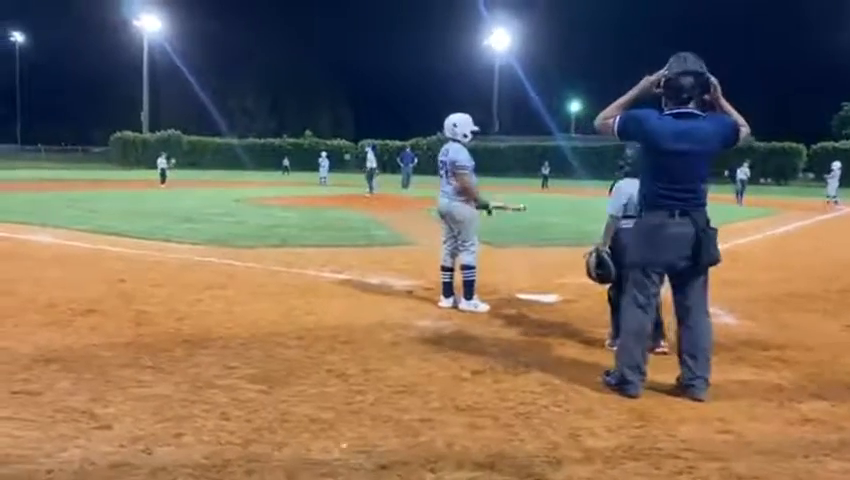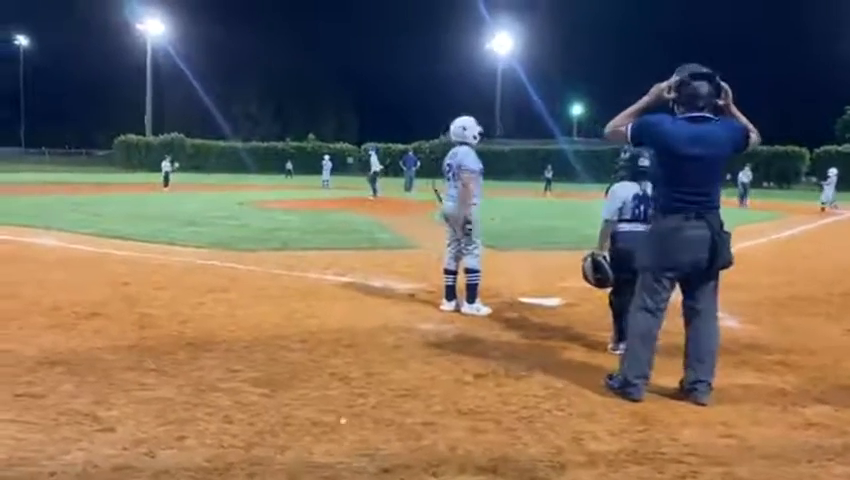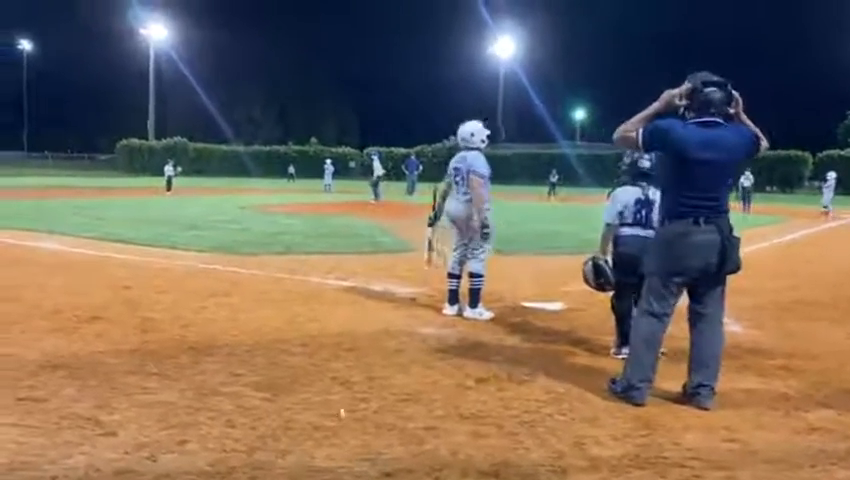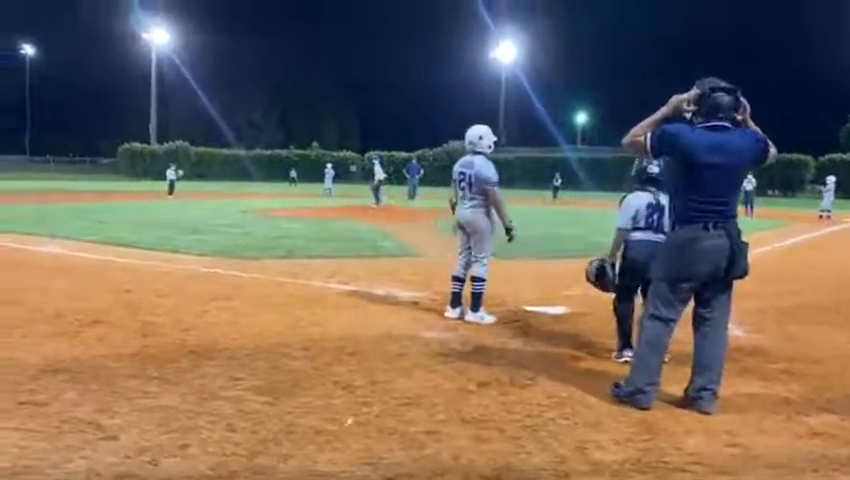
dt=0.3s
person 1, frame 1
left shoulder: (647, 122)
right shoulder: (715, 127)
left elbow: (601, 123)
right elbow: (744, 130)
left wrist: (638, 90)
right wrist: (720, 100)
left hip: (654, 227)
right hip: (695, 229)
left knee: (638, 305)
right knee: (694, 308)
left ankle: (629, 378)
right ankle: (695, 382)
person 1, frame 2
left shoulder: (661, 126)
right shoulder: (727, 131)
left elbow: (612, 130)
right elbow: (753, 136)
left wrist: (650, 99)
right wrist: (730, 107)
left hip: (668, 231)
right hip: (708, 233)
left knee: (647, 309)
right knee: (703, 311)
left ankle: (632, 381)
right ankle: (699, 385)
person 1, frame 3
left shoulder: (671, 130)
right shoulder: (738, 137)
left elbow: (621, 136)
right elbow: (761, 144)
left wrist: (659, 105)
right wrist: (740, 116)
left hip: (677, 236)
right hip: (717, 237)
left knee: (652, 312)
right knee: (709, 316)
left ankle: (635, 385)
right ankle: (702, 390)
person 1, frame 4
left shoulder: (680, 135)
right shoulder: (746, 141)
left elbow: (630, 141)
right elbow: (771, 152)
left wrist: (667, 110)
right wrist: (748, 123)
left hip: (686, 241)
right hip: (725, 242)
left knee: (659, 317)
right knee: (713, 320)
left ankle: (640, 389)
right ankle: (704, 394)
person 2, frame 1
left shoulder: (623, 185)
left elbow: (614, 218)
left wrist: (603, 244)
left hip: (625, 237)
left knee: (619, 287)
left ankle: (618, 336)
right ankle: (657, 338)
person 2, frame 2
left shoulder: (618, 188)
right shoulder: (654, 190)
left elbow: (609, 223)
left wrist: (600, 249)
left hip: (624, 242)
right hip: (647, 242)
left knee: (621, 292)
left ankle: (622, 340)
person 2, frame 3
left shoulder: (621, 193)
right shoulder: (659, 195)
left elbow: (610, 227)
left wrist: (602, 252)
left hip: (626, 247)
right hip: (650, 247)
left knee: (623, 296)
left ankle: (623, 345)
person 2, frame 4
left shoulder: (633, 198)
right shoulder: (668, 201)
left elbow: (622, 231)
left wrist: (612, 256)
left hip: (636, 251)
right hip: (660, 253)
left knee: (624, 298)
left ankle: (625, 348)
person 3, frame 1
left shoulder: (444, 151)
right shoulder: (460, 151)
right elbow: (465, 183)
left wrist: (474, 200)
right wrist: (481, 201)
left hip: (444, 202)
right hip: (459, 204)
left knee: (449, 248)
right knee: (468, 249)
left ankle: (447, 296)
right ankle: (469, 299)
person 3, frame 2
left shoulder: (451, 155)
right shoulder: (468, 154)
right elbow: (466, 187)
right wrist: (468, 216)
left hip: (448, 206)
right hip: (463, 208)
left knee: (453, 251)
right knee: (472, 252)
left ankle: (449, 299)
right ankle: (471, 303)
person 3, frame 3
left shoulder: (456, 159)
right shoulder: (477, 158)
left elbow: (445, 189)
right elbow: (477, 190)
left wrist: (436, 212)
right wrist: (483, 219)
left hip: (454, 209)
right hip: (471, 212)
left knee: (458, 255)
right knee: (477, 256)
left ankle: (452, 304)
right ankle: (473, 307)
person 3, frame 4
left shoulder: (460, 164)
right shoulder: (485, 165)
right elbow: (495, 198)
right wrist: (507, 223)
left hip: (461, 214)
right hip: (479, 216)
left knee: (463, 259)
right knee: (480, 261)
left ankle: (454, 307)
right ankle: (475, 311)
